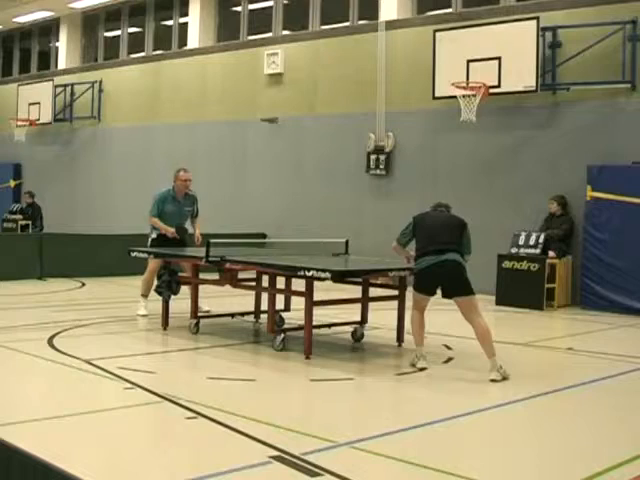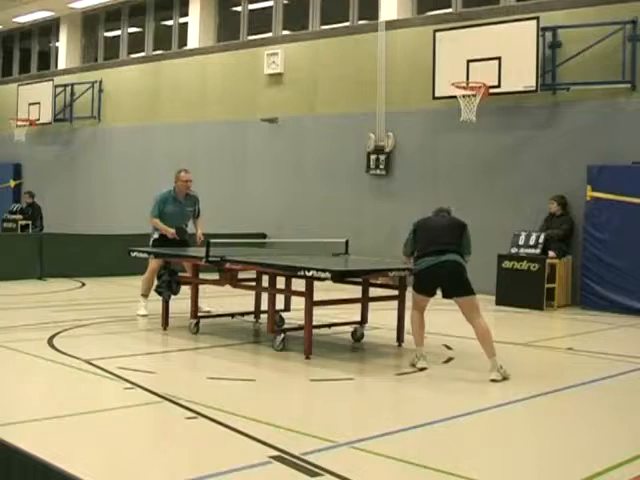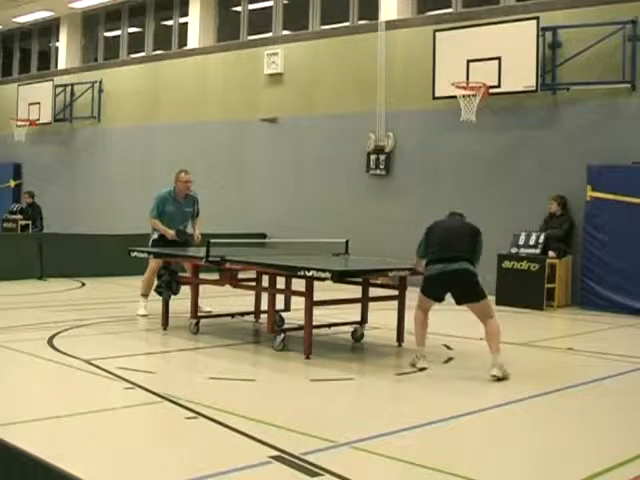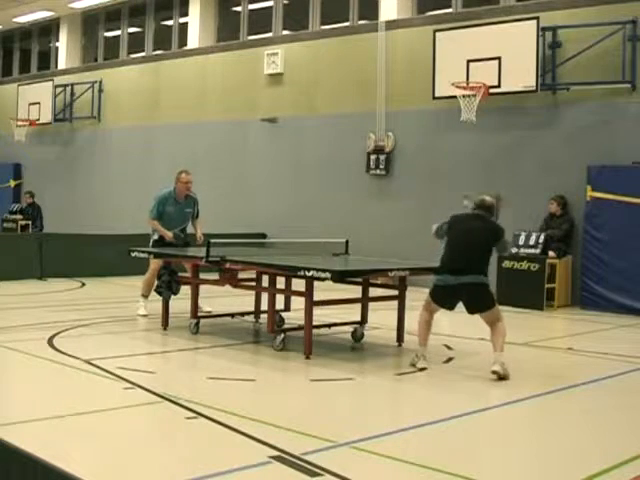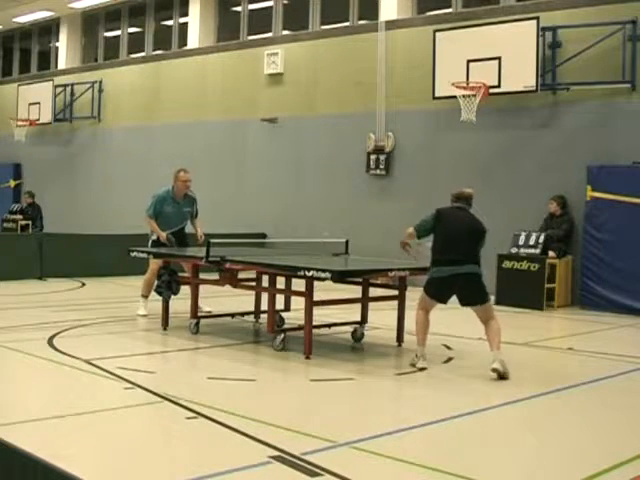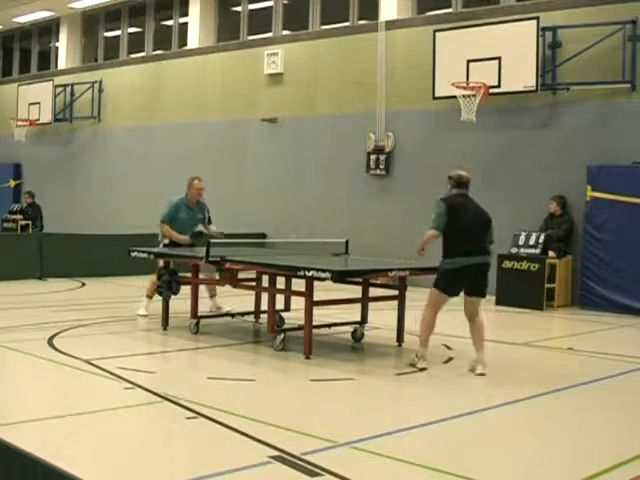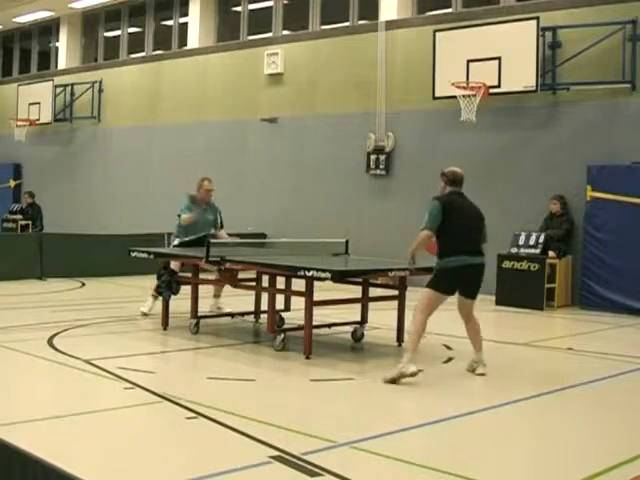
dt=0.4s
person 1, frame 1
left shoulder: (418, 219)
right shoulder: (460, 222)
left elbow: (396, 246)
right elbow: (466, 255)
left wrist: (409, 255)
left hip: (424, 266)
right hip: (453, 265)
left knee: (418, 309)
right knee: (475, 317)
left ankle: (419, 357)
right ankle: (494, 367)
person 1, frame 2
left shoulder: (419, 224)
right shoulder: (460, 224)
left elbow: (406, 256)
right elbow: (466, 256)
left hip: (424, 267)
right hip: (453, 266)
left knee: (417, 309)
right knee: (475, 317)
left ankle: (419, 357)
right ankle: (495, 367)
person 1, frame 3
left shoulder: (434, 226)
right shoulder: (474, 229)
left elbow: (419, 259)
left wrist: (423, 269)
left hip: (435, 272)
right hip: (463, 272)
left knee: (422, 309)
right knee: (488, 318)
left ankle: (420, 356)
right ankle: (497, 364)
person 1, frame 4
left shoulder: (455, 219)
right shoulder: (495, 228)
left elbow: (437, 233)
right elbow: (503, 250)
left wrist: (438, 226)
left hip: (446, 280)
right hip: (476, 283)
left knee: (427, 310)
right knee: (496, 322)
left ankle: (421, 357)
right ankle: (499, 362)
person 1, frame 5
left shoulder: (439, 214)
right shoulder: (479, 225)
left elbow: (411, 233)
left wrist: (404, 242)
left hip: (441, 273)
right hip: (470, 274)
left knee: (423, 309)
right knee: (490, 319)
left ankle: (420, 357)
right ankle: (497, 359)
person 1, frame 6
left shoulder: (446, 203)
right shoulder: (482, 212)
left elbow: (434, 232)
right elbow: (489, 245)
left wrist: (421, 245)
left hip: (454, 265)
right hip: (481, 265)
left knee: (431, 308)
right knee: (472, 314)
left ankle: (421, 356)
right ankle: (480, 361)
person 1, frame 7
left shoulder: (440, 202)
right shoulder: (475, 209)
left elbow: (427, 233)
left wrist: (412, 251)
left hip: (451, 266)
right hip: (476, 265)
left knee: (421, 312)
right knee: (467, 313)
left ankle: (408, 362)
right ankle: (479, 361)
person 2, frame 1
left shoulder: (192, 197)
right shoulder: (162, 196)
left elbow: (194, 217)
right elbow: (152, 218)
left wrist: (197, 230)
right wrist: (166, 229)
left hip: (179, 236)
right hip: (159, 236)
left knee: (192, 267)
right knee: (153, 268)
right ankle: (143, 303)
person 2, frame 2
left shoulder: (193, 198)
right shoulder: (163, 196)
left elbow: (196, 217)
right elbow: (153, 219)
left wrist: (198, 230)
right wrist: (167, 230)
left hip: (181, 236)
right hip: (161, 236)
left knee: (193, 267)
right knee: (153, 267)
right ankle: (143, 303)
person 2, frame 3
left shoulder: (193, 198)
right shoulder: (163, 197)
left elbow: (195, 217)
right elbow: (153, 219)
left wrist: (196, 230)
right wrist: (166, 231)
left hip: (181, 236)
right hip: (161, 236)
left knee: (193, 267)
right knee: (153, 267)
right ankle: (143, 303)
person 2, frame 4
left shoulder: (193, 199)
right shoulder: (163, 197)
left elbow: (195, 218)
right elbow: (152, 220)
left wrist: (198, 230)
right wrist: (165, 233)
left hip: (180, 237)
right hip: (161, 237)
right knee: (155, 268)
right ankle: (143, 303)
person 2, frame 5
left shoulder: (191, 198)
right shoulder: (161, 196)
left elbow: (194, 217)
right elbow: (149, 218)
left wrist: (198, 230)
right wrist: (160, 233)
left hip: (179, 236)
right hip: (160, 237)
right knee: (154, 268)
right ankle: (143, 304)
person 2, frame 6
left shoulder: (202, 206)
right shoulder: (176, 203)
left elbow: (208, 225)
right elbow: (162, 225)
left wrist: (216, 232)
right wrist: (179, 237)
left hip: (188, 242)
right hip: (170, 242)
left knee: (209, 268)
left ankle: (214, 304)
right ankle: (145, 304)
person 2, frame 7
left shoulder: (214, 209)
right shoulder: (190, 204)
left elbow: (219, 231)
right elbow: (183, 220)
left wrist: (228, 239)
right wrist: (195, 213)
left knee: (223, 270)
right knee: (172, 272)
left ankle: (216, 304)
right ankle: (151, 301)
